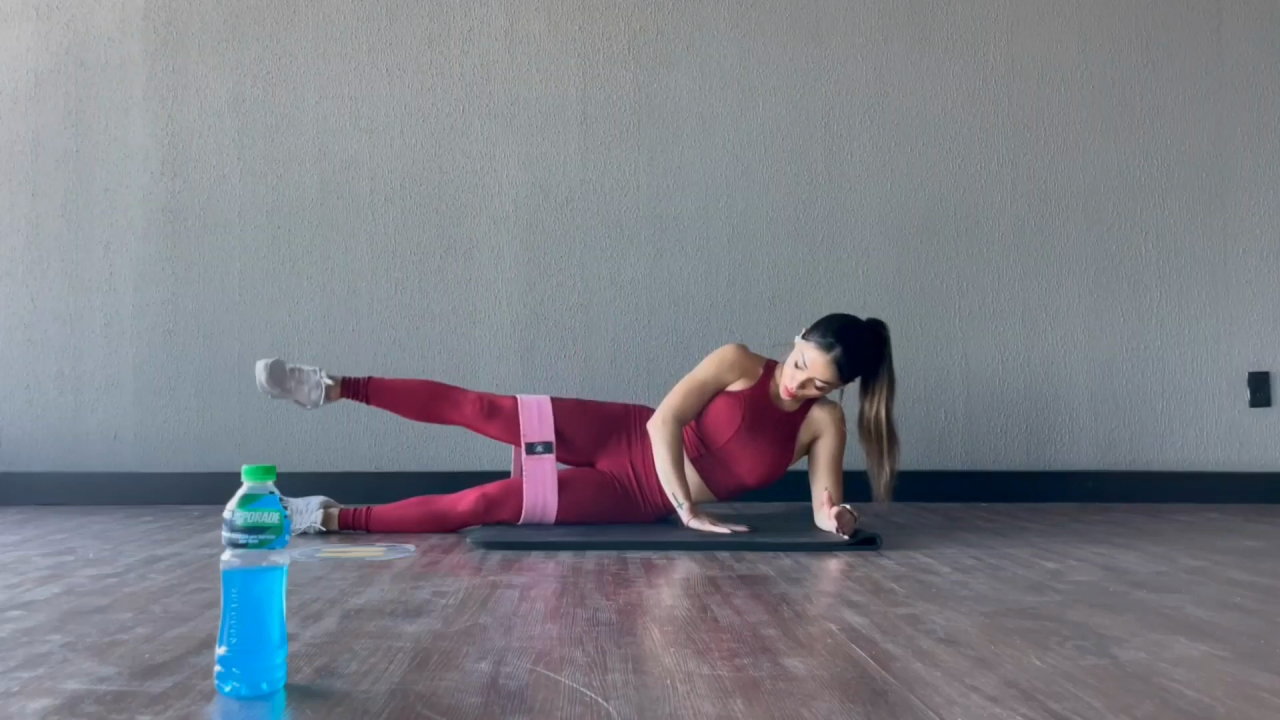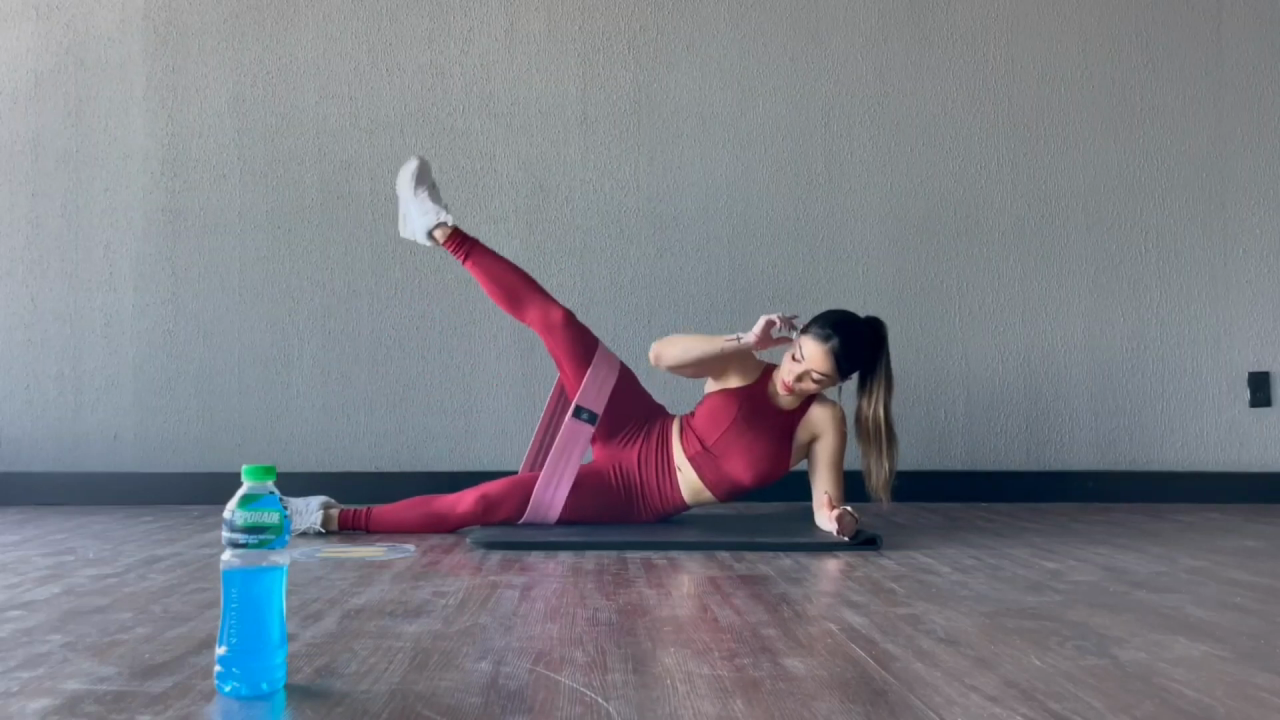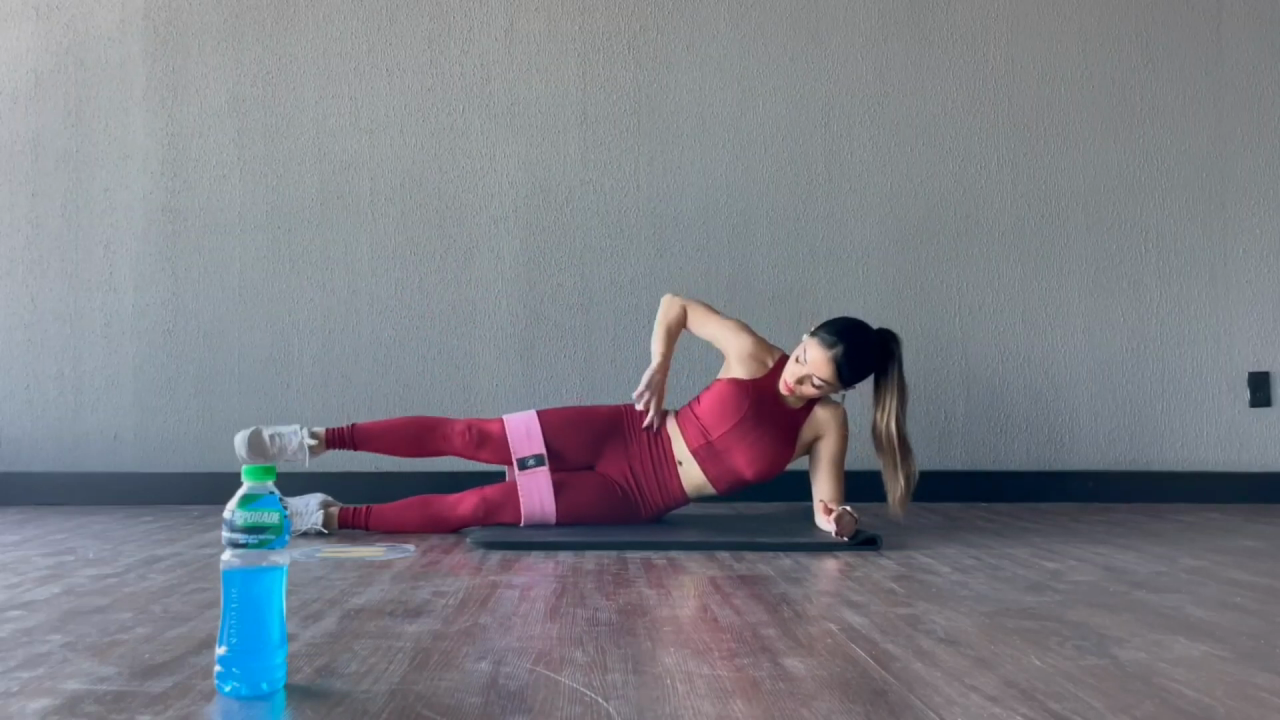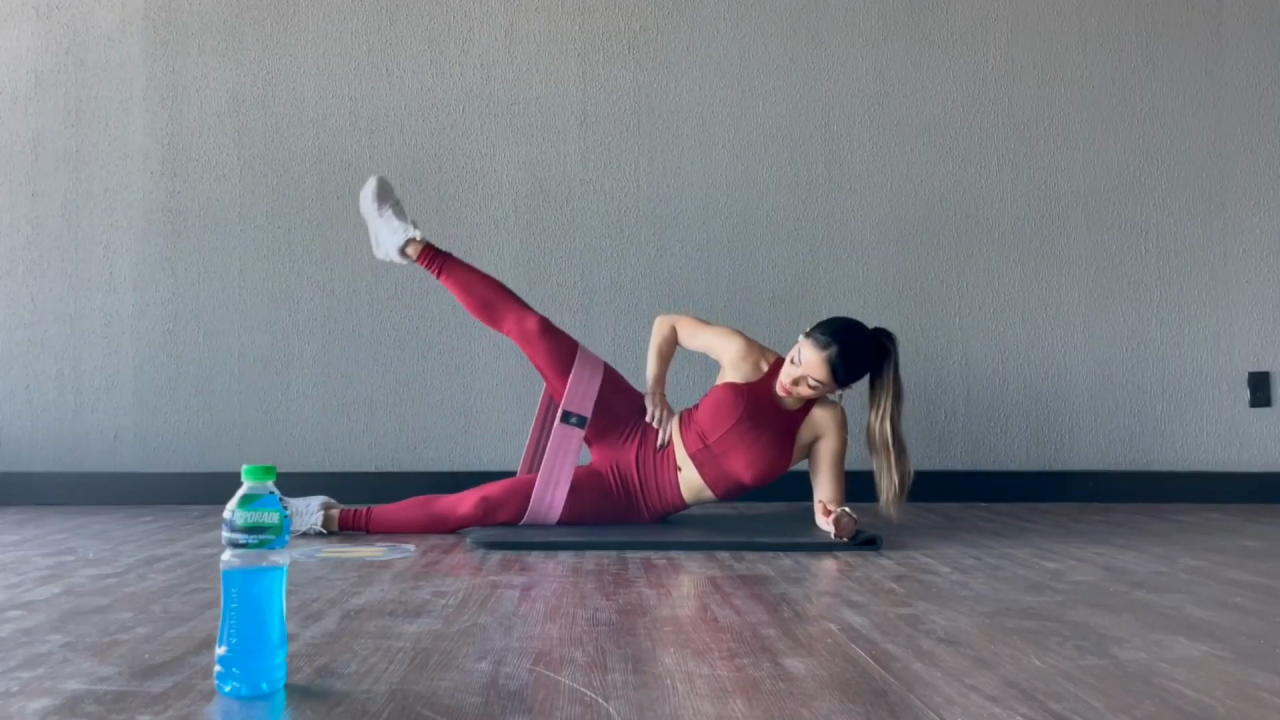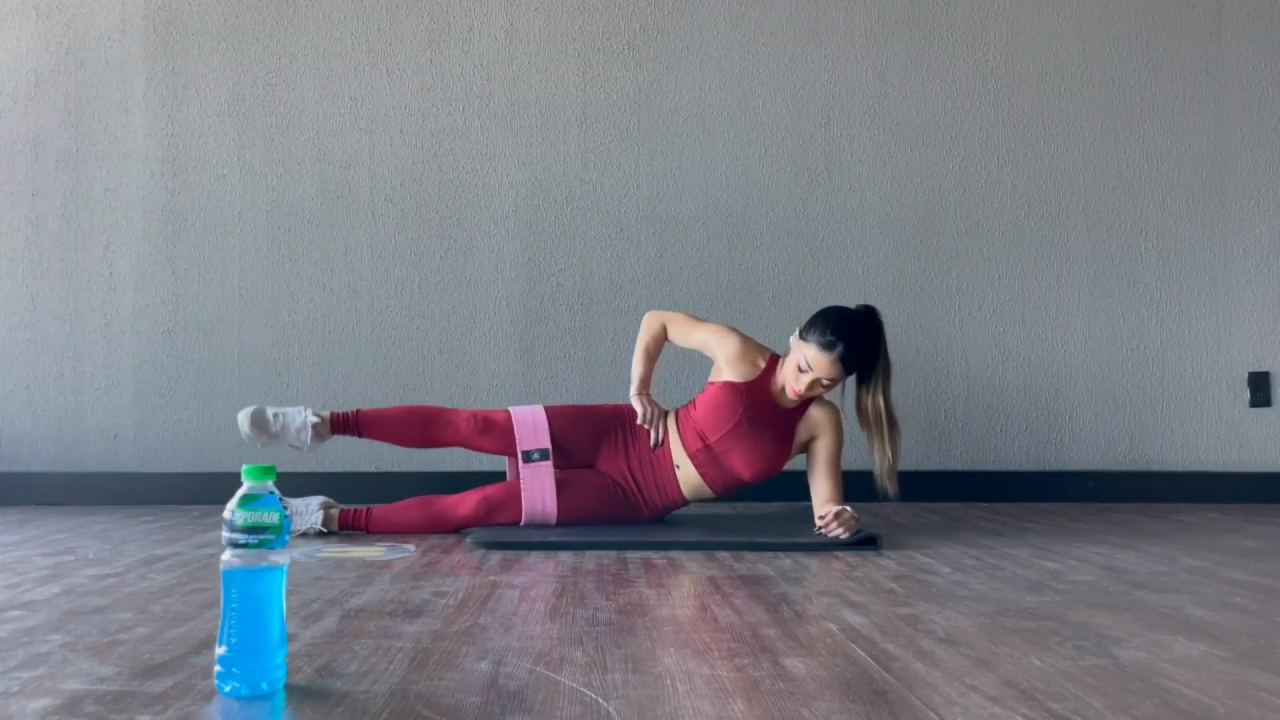
dt=1s
person 1, frame 1
left shoulder: (824, 422)
right shoulder: (740, 362)
left elbow: (826, 511)
right elbow: (664, 420)
left wrist: (835, 514)
right wrist: (688, 509)
left hip: (638, 498)
right hip: (627, 440)
left knee: (487, 504)
right knee: (480, 409)
left ankle: (331, 516)
right ankle: (334, 386)
person 1, frame 2
left shoulder: (823, 421)
right shoulder: (744, 368)
left elbow: (827, 508)
right elbow: (660, 354)
left wrist: (836, 518)
right wrist: (744, 342)
left hip: (635, 499)
right hip: (638, 441)
left knee: (484, 504)
right knee: (558, 324)
left ankle: (336, 519)
right ankle: (439, 229)
person 1, frame 3
left shoulder: (826, 423)
right shoulder: (754, 356)
left elbow: (827, 507)
right elbow: (674, 304)
left wrist: (835, 517)
right wrist: (658, 367)
left hip: (634, 499)
right hip: (622, 439)
left knee: (482, 506)
right knee: (467, 437)
left ankle: (332, 516)
right ankle: (320, 438)
person 1, frame 4
left shoulder: (825, 422)
right shoulder: (747, 357)
left elbow: (829, 509)
right elbow: (668, 325)
left wrist: (835, 520)
right wrist: (655, 391)
left hip: (634, 499)
right hip: (632, 440)
left knee: (484, 505)
right knee: (533, 331)
left ankle: (337, 518)
right ankle: (413, 247)
person 1, frame 5
left shoulder: (821, 421)
right shoulder: (741, 355)
left elbow: (827, 509)
right elbow: (657, 321)
left wrist: (838, 519)
right wrist: (639, 393)
left hip: (633, 498)
right hip: (618, 440)
left knee: (484, 507)
right knee: (473, 426)
left ankle: (333, 517)
right ankle: (323, 424)
